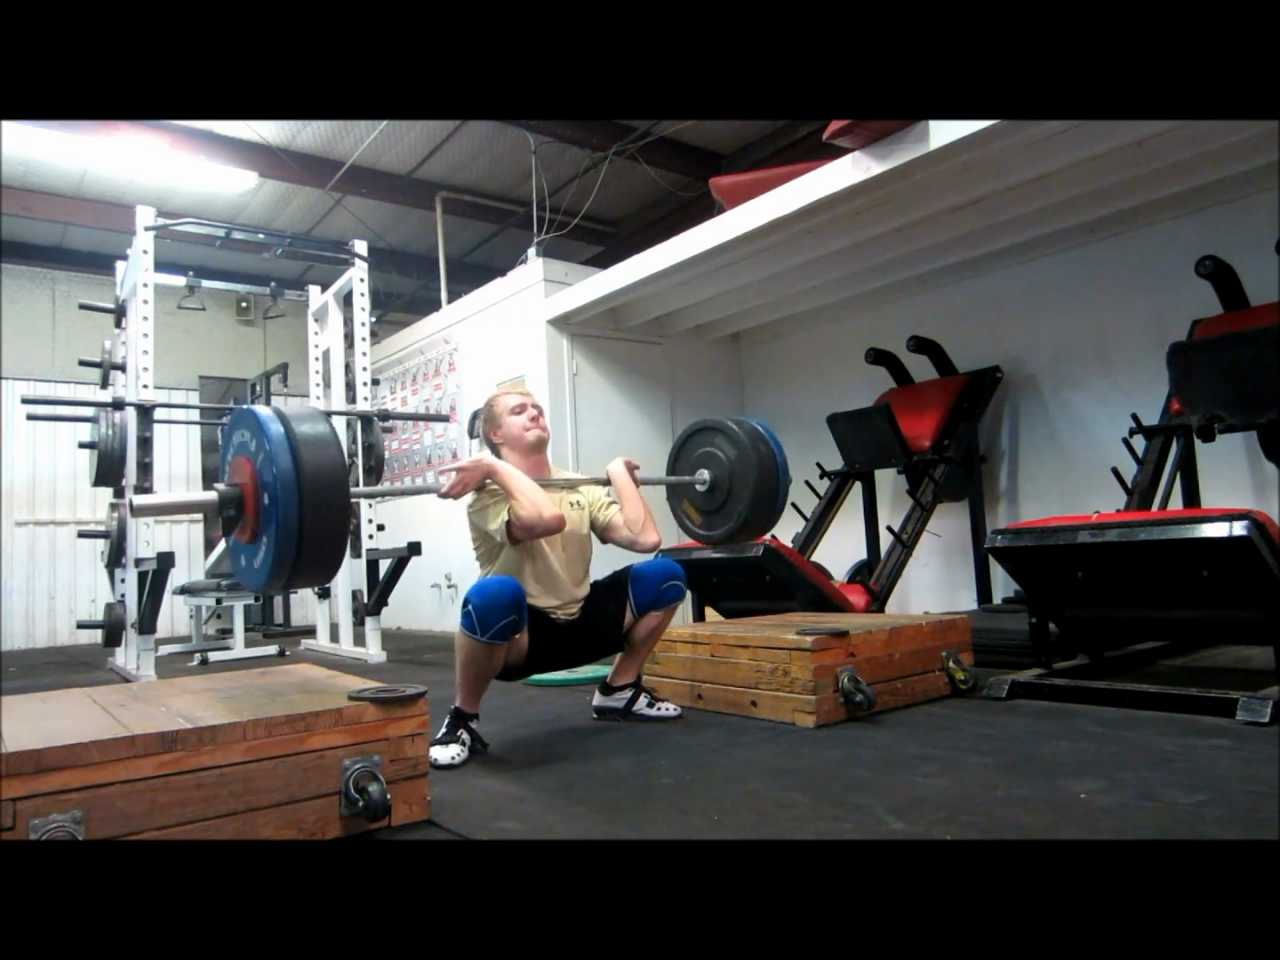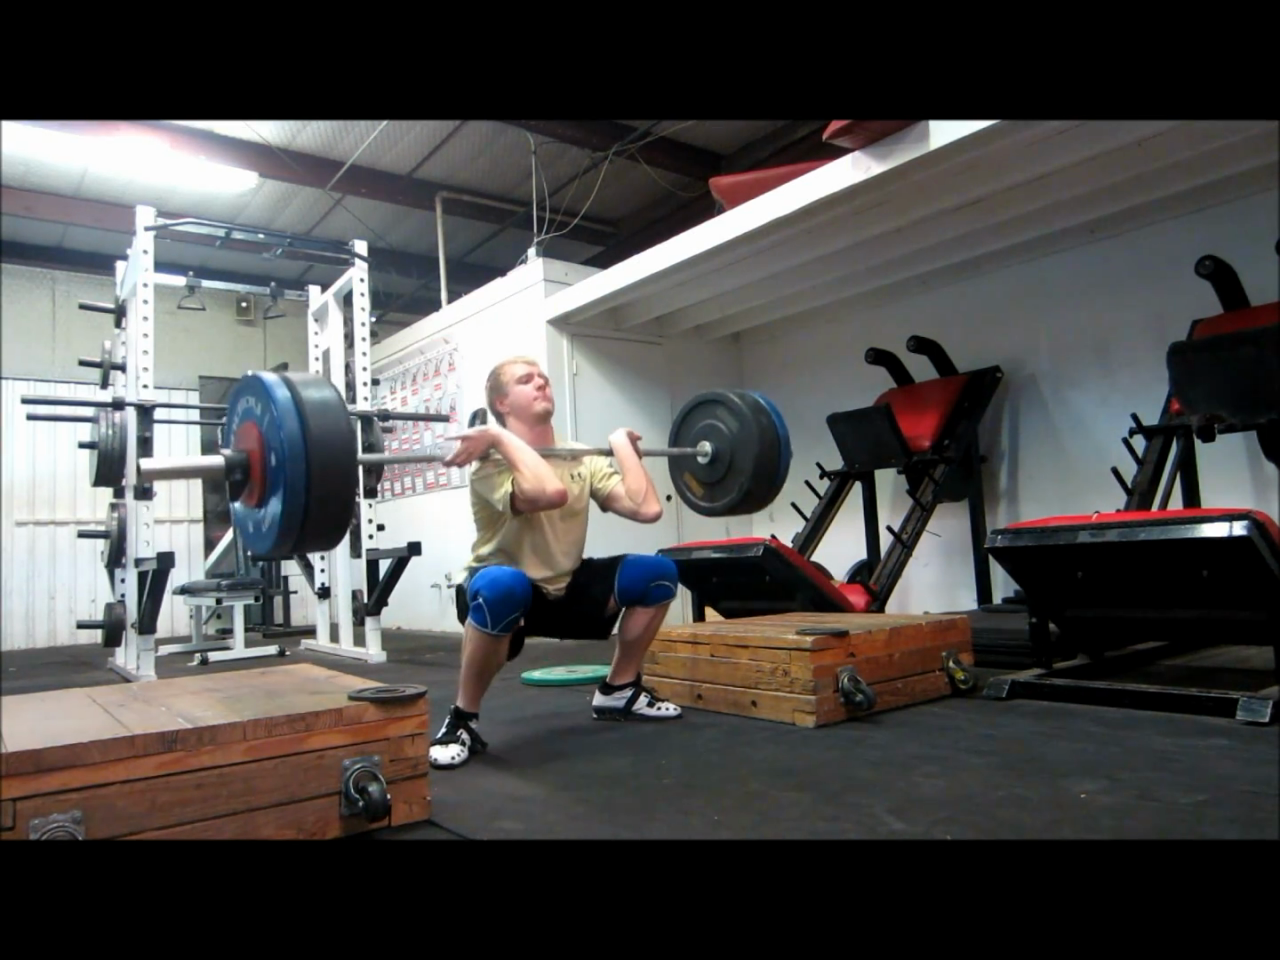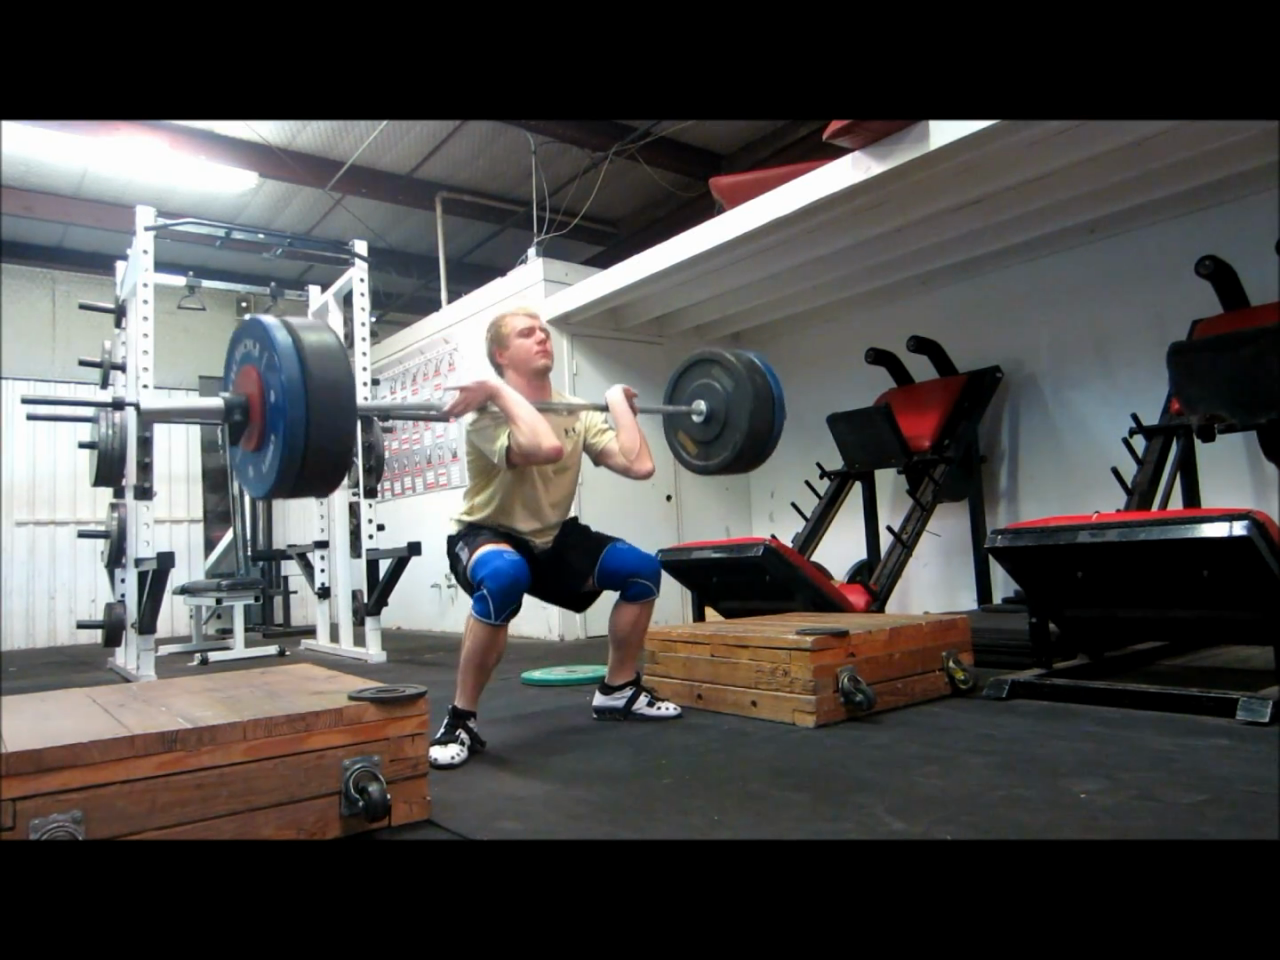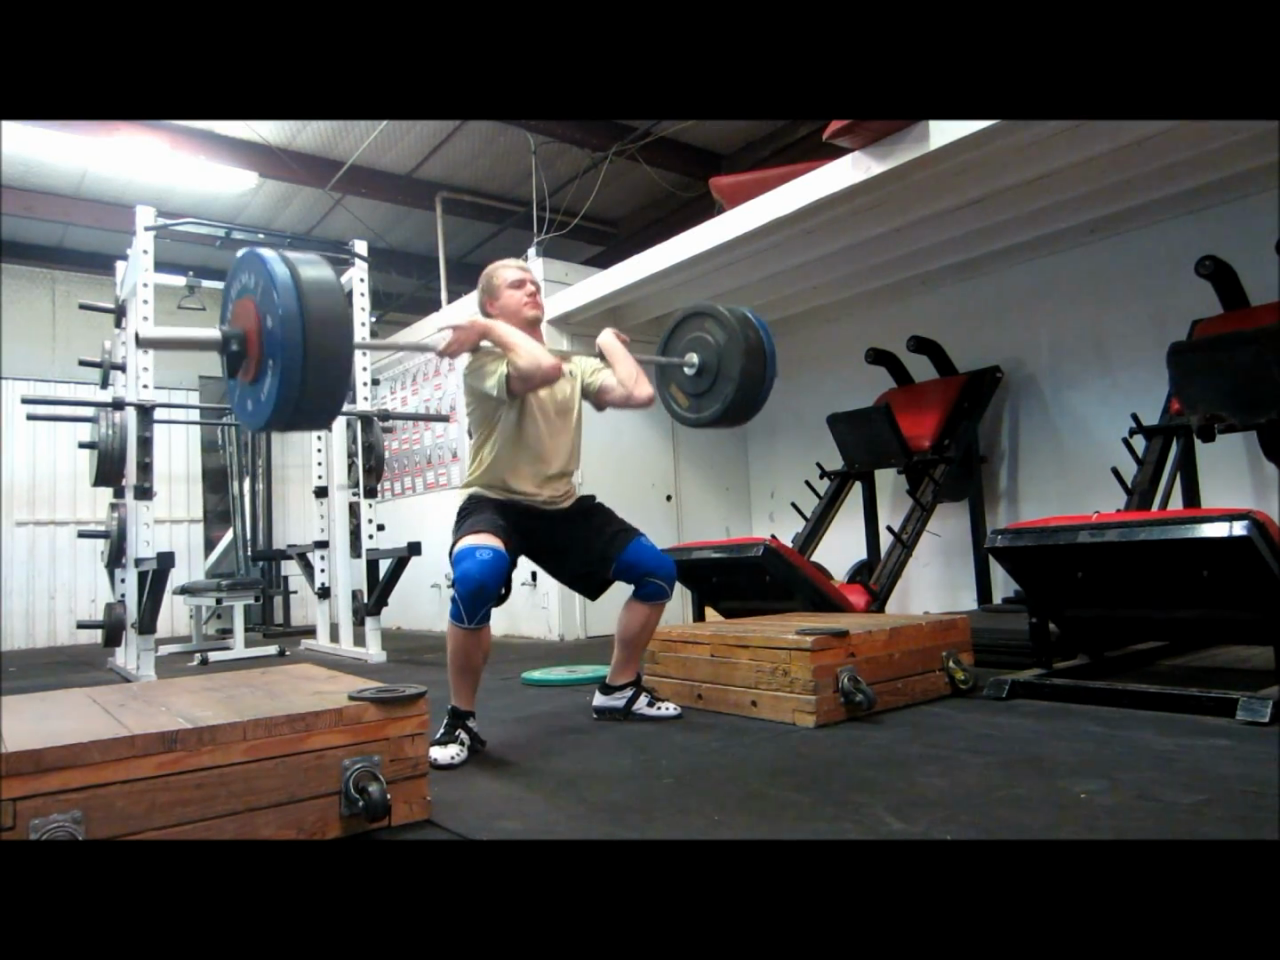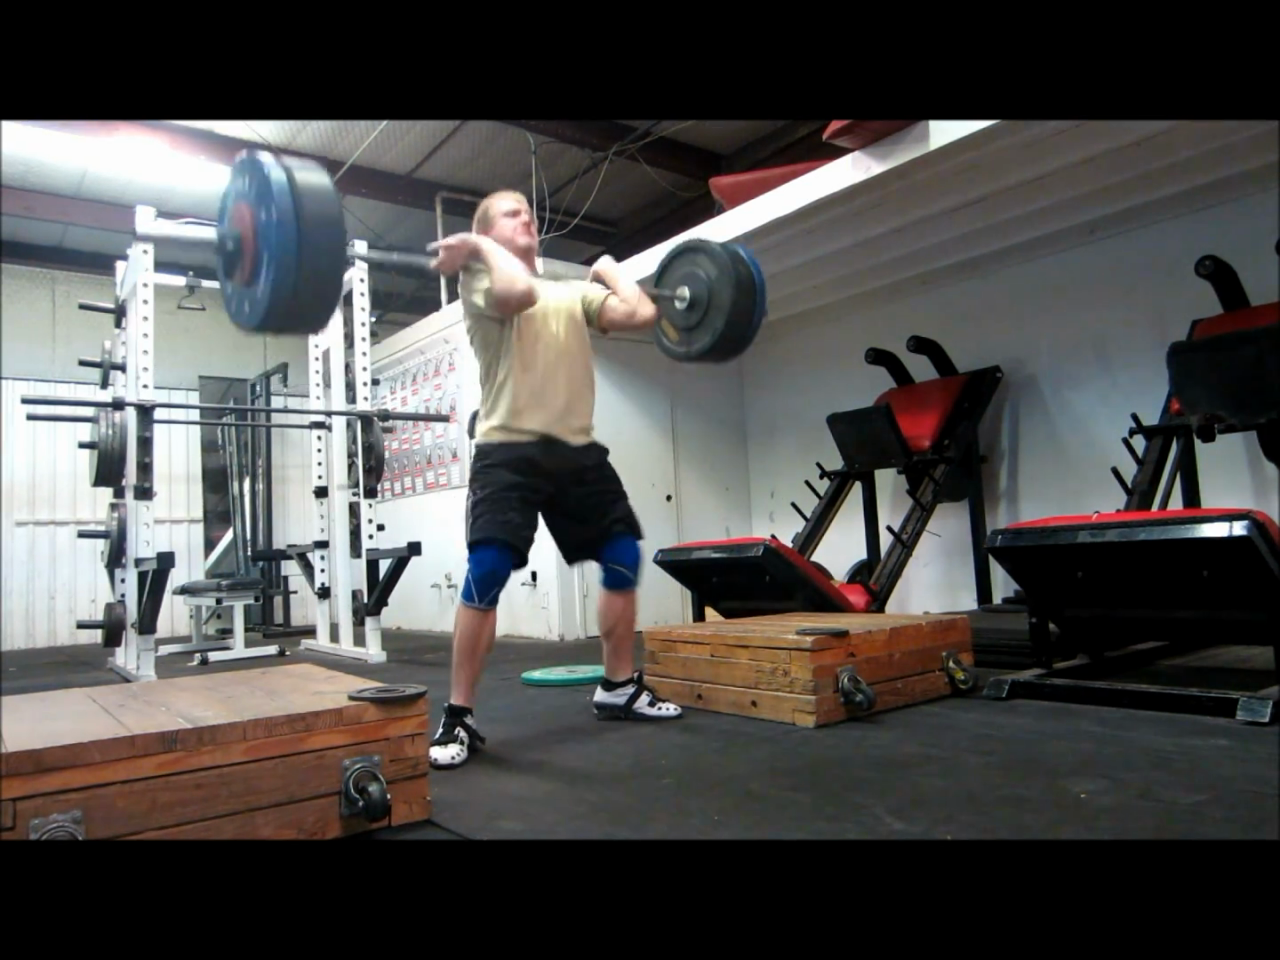
dt=0.3s
person 1, frame 1
left shoulder: (583, 489)
right shoulder: (491, 497)
left elbow: (646, 538)
right elbow: (548, 519)
left wrist: (619, 475)
right wrist: (495, 466)
left hip: (576, 621)
right hip: (516, 628)
left knee: (667, 575)
right knee: (494, 594)
left ankle: (619, 690)
right ankle: (462, 722)
person 1, frame 2
left shoulder: (583, 460)
right shoulder: (494, 466)
left elbow: (647, 508)
right elbow: (551, 492)
left wrist: (622, 444)
right wrist: (499, 437)
left hip: (566, 590)
right hip: (505, 595)
left knee: (658, 573)
right knee: (504, 587)
left ankle: (619, 690)
right ankle: (462, 720)
person 1, frame 3
left shoulder: (579, 414)
right shoulder: (491, 416)
left elbow: (640, 465)
right elbow: (546, 448)
left wrist: (618, 401)
right wrist: (498, 390)
left hip: (550, 537)
right hip: (488, 535)
left knee: (642, 571)
right knee: (505, 577)
left ankle: (618, 690)
right ankle: (461, 721)
person 1, frame 4
left shoulder: (576, 364)
right shoulder: (487, 362)
left elbow: (639, 393)
right elbow: (544, 368)
left wrist: (610, 344)
right wrist: (489, 328)
left hip: (562, 505)
right hip: (495, 504)
left knee: (657, 570)
right knee: (476, 579)
left ankle: (619, 689)
right ankle: (460, 721)
person 1, frame 5
left shoulder: (576, 291)
right shoulder: (486, 282)
left elbow: (642, 315)
right elbow: (521, 290)
left wrist: (609, 271)
right wrist: (477, 248)
left hip: (578, 448)
right hip: (510, 448)
left knee: (623, 561)
right knee: (487, 572)
left ankle: (620, 687)
right ankle: (458, 717)
